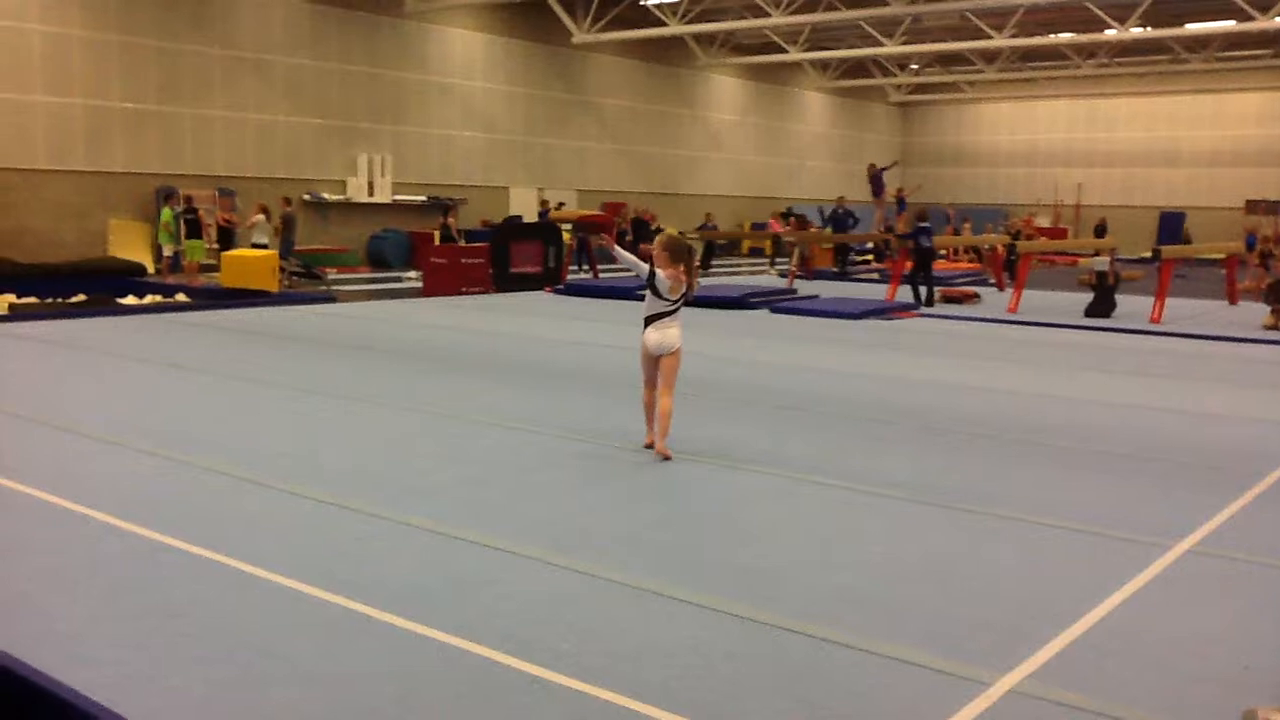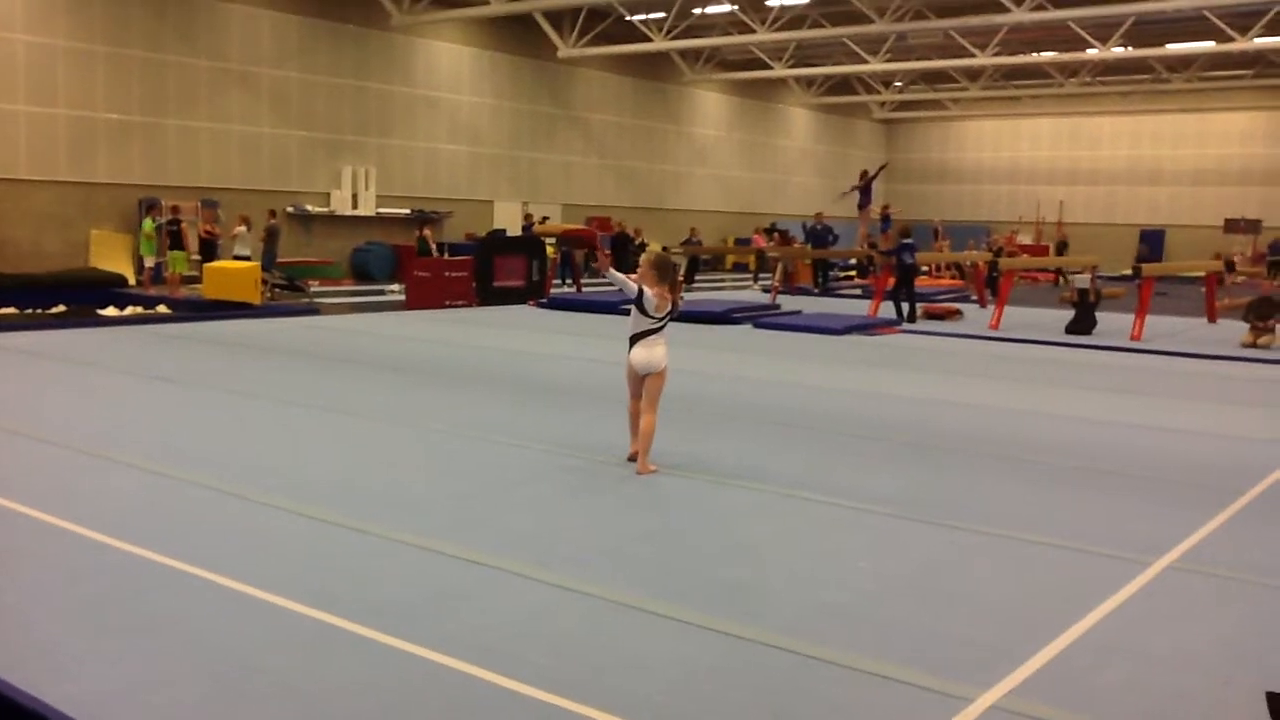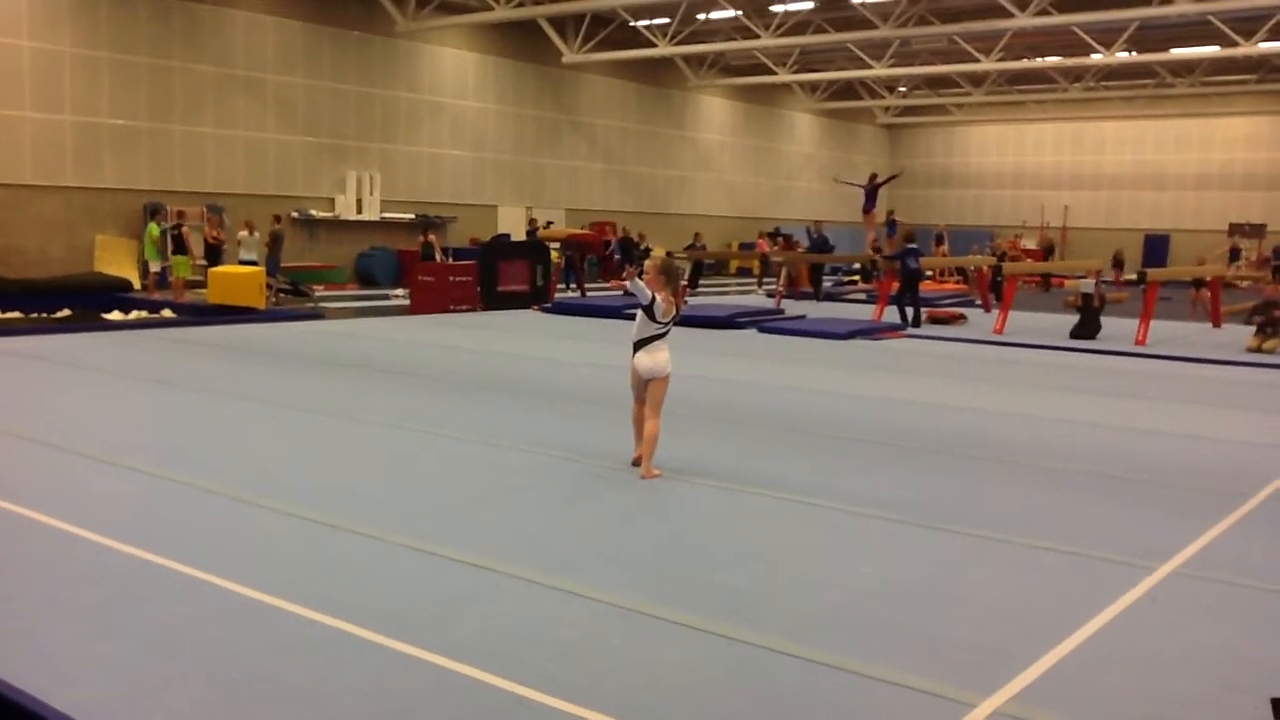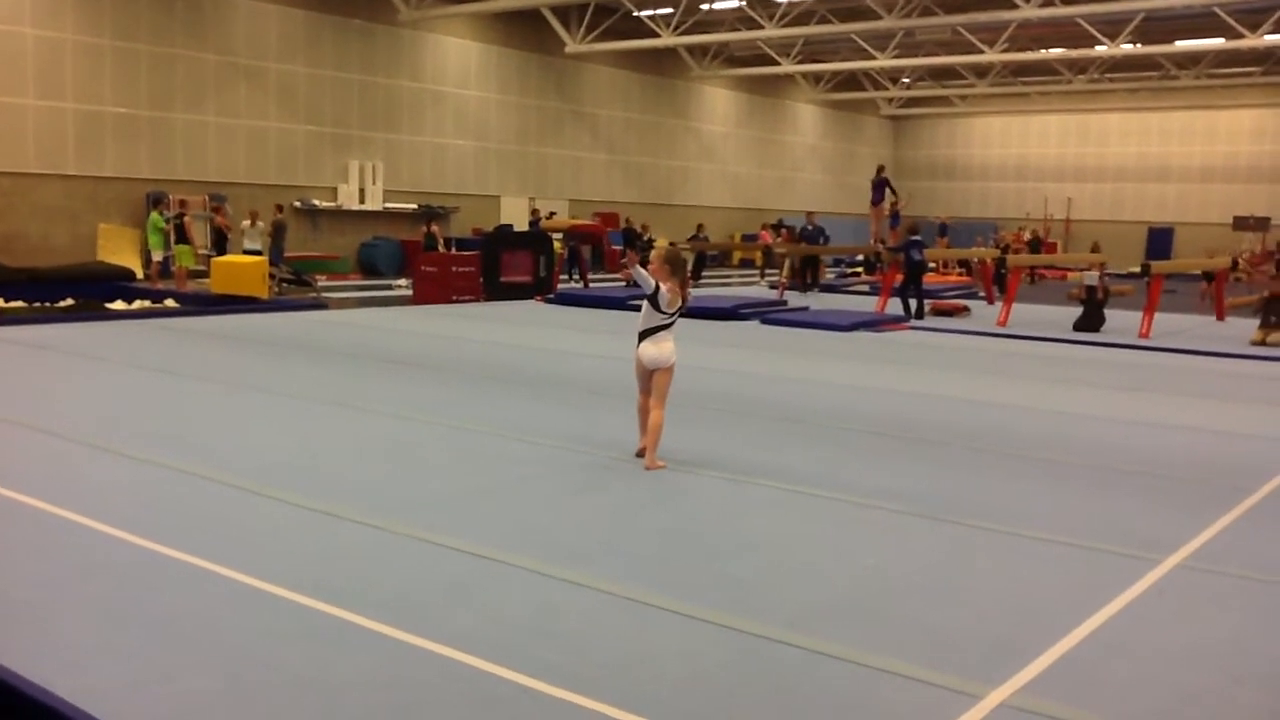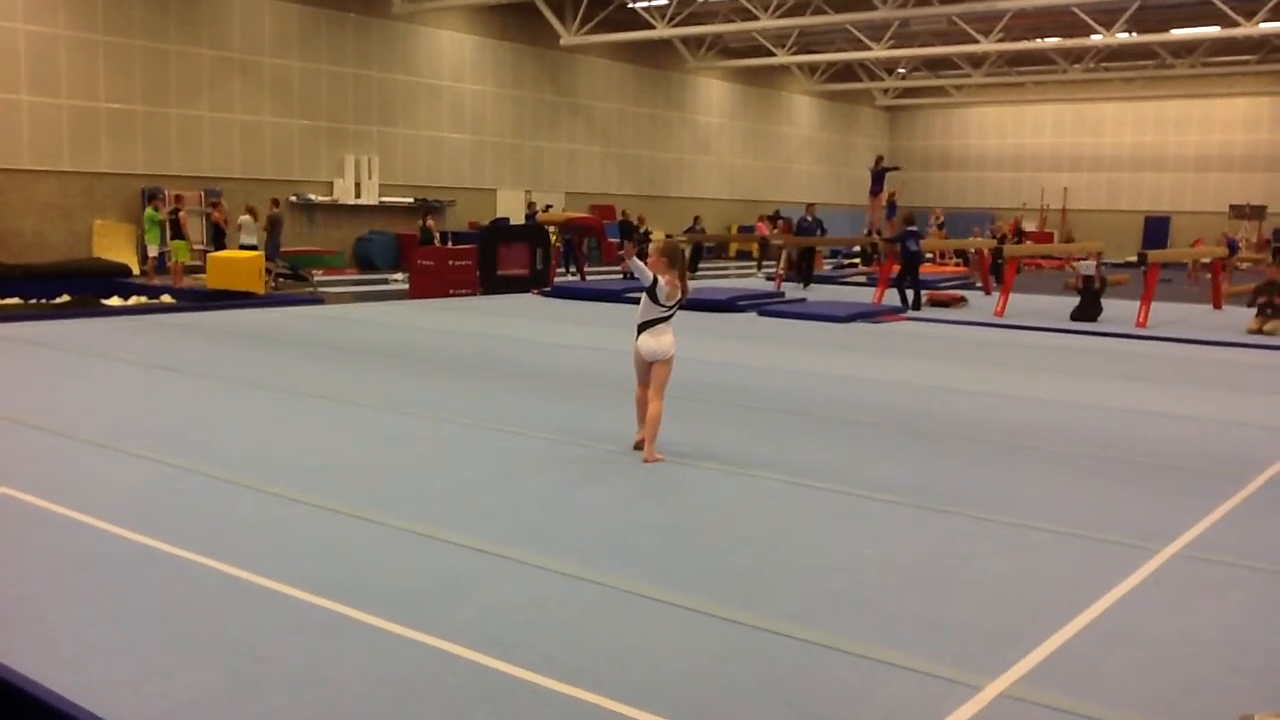
dt=0.7s
person 1, frame 1
left shoulder: (658, 276)
right shoulder: (685, 278)
left elbow: (636, 264)
right elbow: (677, 263)
left wrist: (614, 248)
right wrist: (654, 254)
left hip: (651, 335)
right hip: (672, 338)
left knee: (649, 386)
right knee: (666, 393)
left ankle: (651, 435)
right ankle: (661, 442)
person 1, frame 2
left shoulder: (644, 295)
right shoulder: (669, 297)
left elbow: (628, 285)
left wrist: (608, 271)
right wrist: (634, 277)
left hip: (638, 354)
right hip: (658, 356)
left knee: (635, 400)
right knee: (649, 410)
left ankle: (634, 447)
right ankle: (643, 462)
person 1, frame 3
left shoulder: (655, 301)
right shoulder: (671, 301)
left elbow: (643, 292)
right elbow: (646, 290)
left wrist: (631, 280)
right wrist: (628, 283)
left hip: (642, 358)
right hip: (661, 361)
left knee: (638, 405)
right knee: (653, 415)
left ankle: (638, 451)
right ankle: (647, 466)
person 1, frame 4
left shoulder: (659, 291)
right shoulder: (679, 293)
left elbow: (647, 281)
left wrist: (633, 267)
right wrist: (634, 272)
left hip: (647, 349)
right hip: (666, 352)
left knee: (644, 396)
right knee: (658, 405)
left ankle: (643, 442)
right ankle: (651, 457)
person 1, frame 5
left shoulder: (657, 283)
right shoulder: (679, 286)
left elbow: (644, 273)
left wrist: (631, 259)
right wrist: (632, 261)
left hip: (646, 341)
right hip: (665, 344)
left knee: (642, 387)
right knee: (656, 397)
left ankle: (641, 433)
right ankle: (649, 449)
